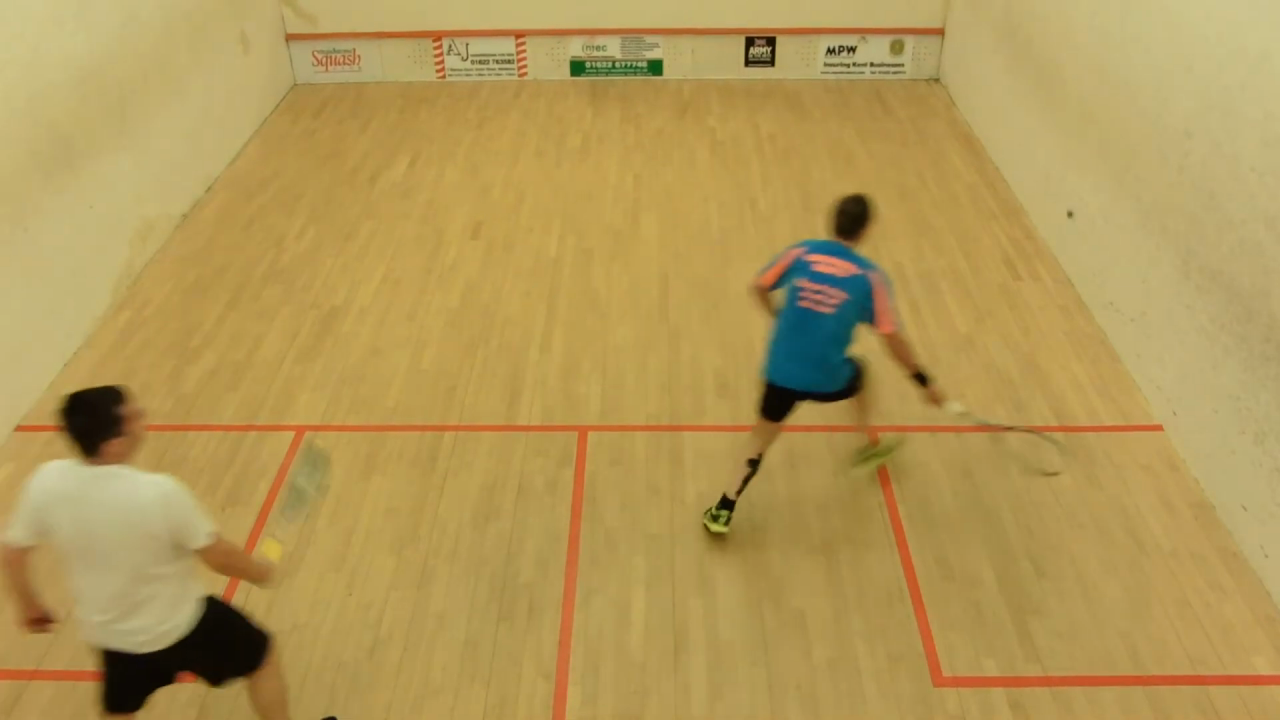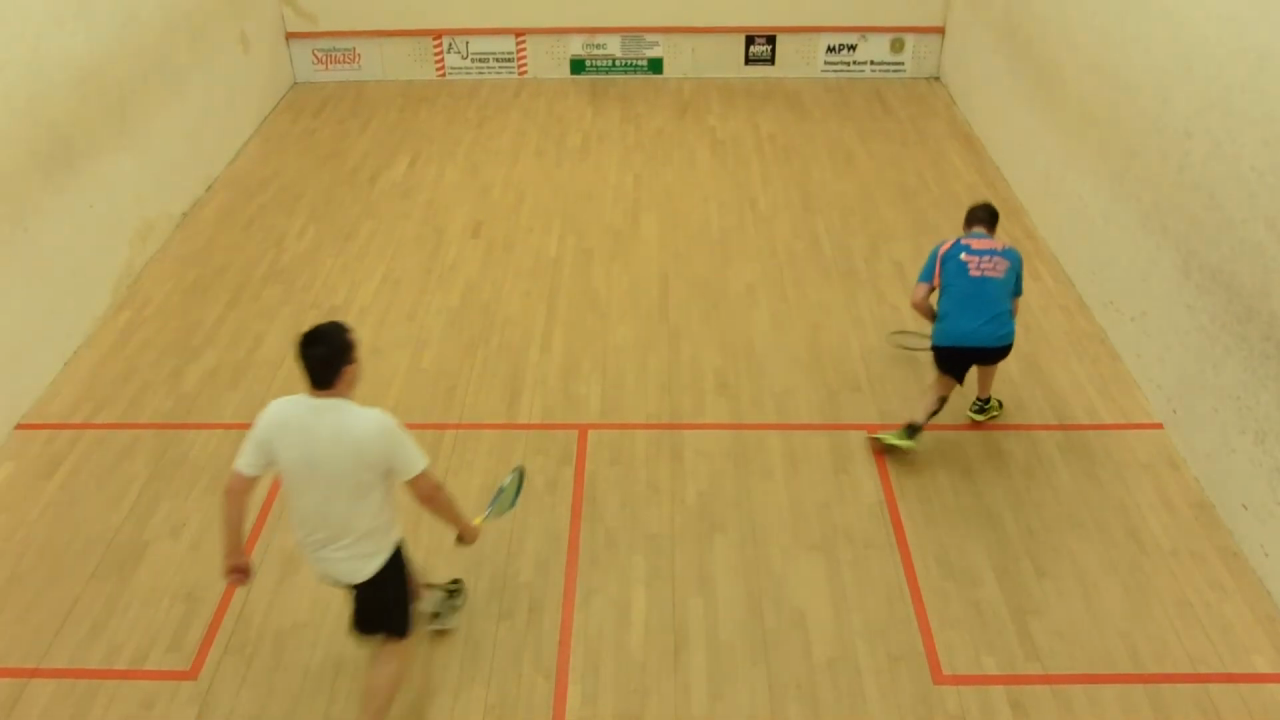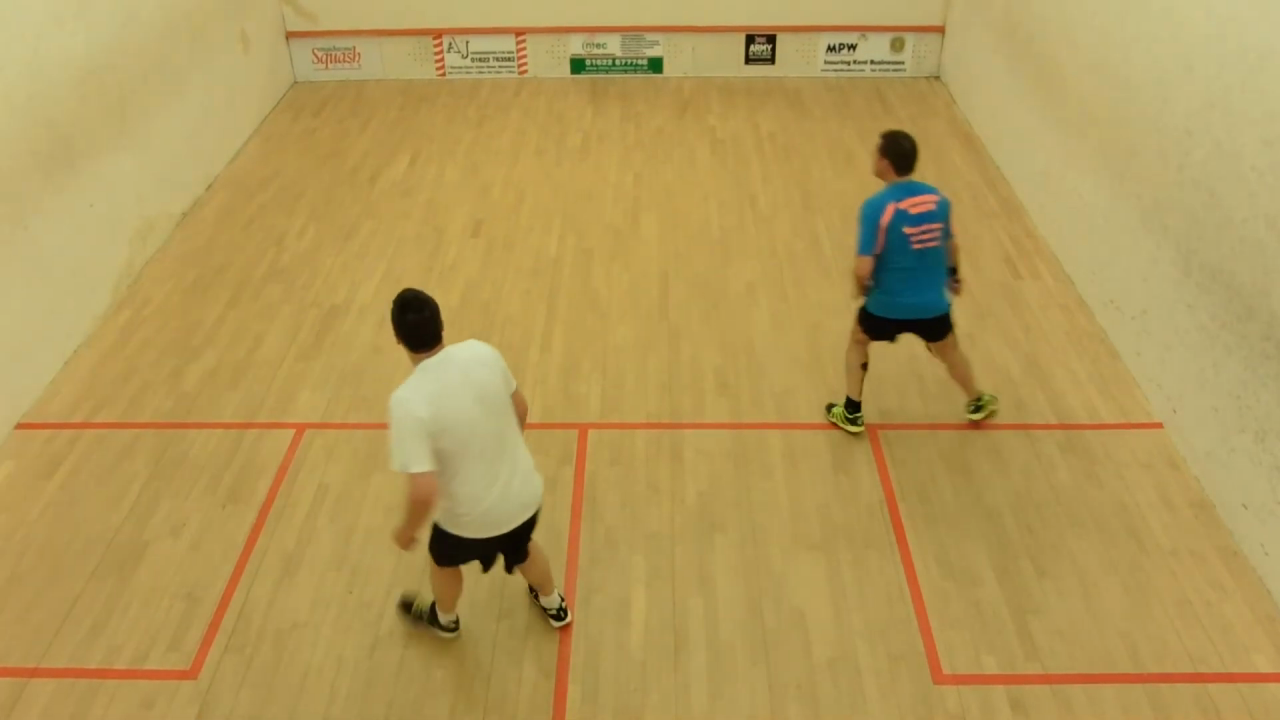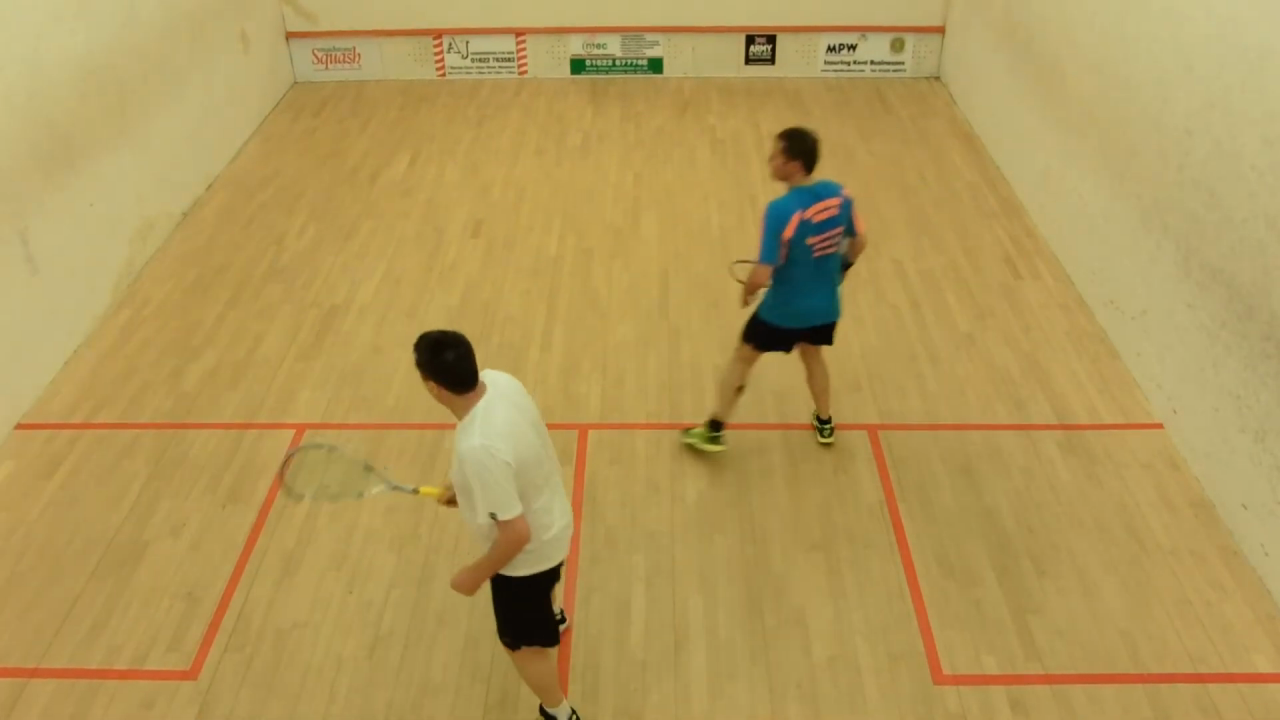
dt=0.5s
person 1, frame 1
left shoulder: (47, 482)
right shoulder: (159, 495)
right elbow: (221, 558)
left wrist: (30, 606)
right wrist: (259, 571)
left hip: (113, 633)
right hip: (179, 624)
right knee: (262, 657)
person 1, frame 2
left shoulder: (277, 416)
right shoulder: (377, 427)
left elbow: (236, 488)
right elbow: (428, 491)
left wrist: (234, 552)
right wrist: (463, 526)
left hip: (318, 550)
right hip: (371, 554)
right knee: (393, 644)
person 1, frame 3
left shoulder: (409, 402)
right shoulder: (482, 353)
left elbow: (422, 493)
right elbow: (520, 408)
left wrist: (406, 529)
left hip: (472, 517)
right hip: (526, 495)
left knee: (443, 559)
right knee: (522, 548)
left ankle: (444, 618)
right ankle: (554, 606)
person 1, frame 4
left shoulder: (479, 448)
right shoulder: (498, 381)
left elbow: (515, 533)
left wrist: (475, 574)
right wrist: (460, 485)
left hip: (527, 550)
right hip: (551, 522)
left knee: (523, 644)
right ankle: (549, 614)
person 2, frame 1
left shoulder: (800, 253)
right shoulder: (871, 277)
left elbow: (760, 288)
right elbow: (892, 338)
right wrist: (923, 381)
left hip: (780, 371)
right hip: (828, 379)
left knee: (761, 438)
right knee: (858, 372)
left ankle: (723, 510)
right ankle: (870, 447)
person 2, frame 2
left shoulder: (945, 249)
right shoulder: (1013, 255)
left elbow: (917, 299)
left hip: (951, 338)
right hip: (997, 340)
left knee: (945, 383)
left ankle: (909, 432)
right ankle: (982, 405)
person 2, frame 3
left shoulder: (877, 206)
right shoulder: (938, 198)
left elbow: (862, 269)
right elbow: (949, 245)
left wrist: (861, 287)
right wrist: (953, 275)
left hip: (887, 306)
right hip: (933, 303)
left knee: (858, 342)
right knee: (948, 349)
left ankle: (852, 412)
right ankle: (977, 402)
person 2, frame 4
left shoulder: (781, 210)
right shoulder: (839, 195)
left elbow: (761, 275)
right elbow: (859, 242)
left wrist: (748, 291)
right wrist: (842, 267)
left hip: (781, 311)
right hip: (823, 307)
left knee: (740, 361)
right knee: (813, 358)
left ankle: (713, 431)
right ankle: (825, 423)
